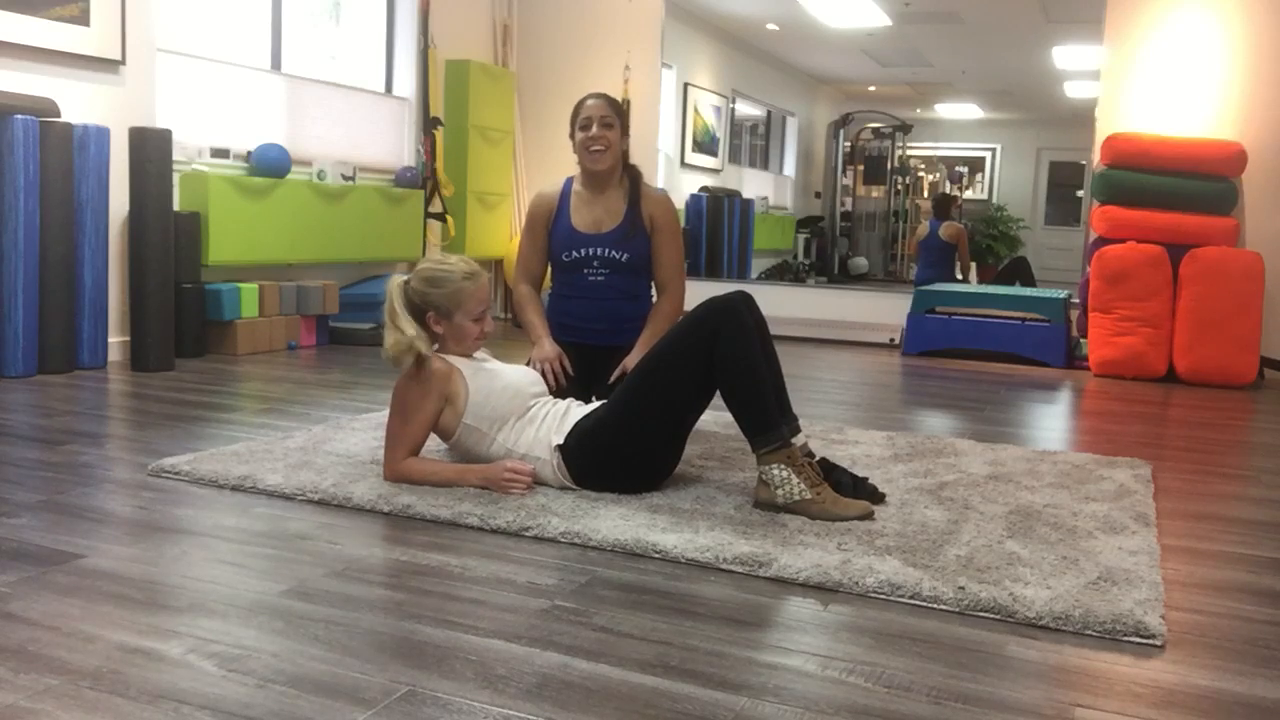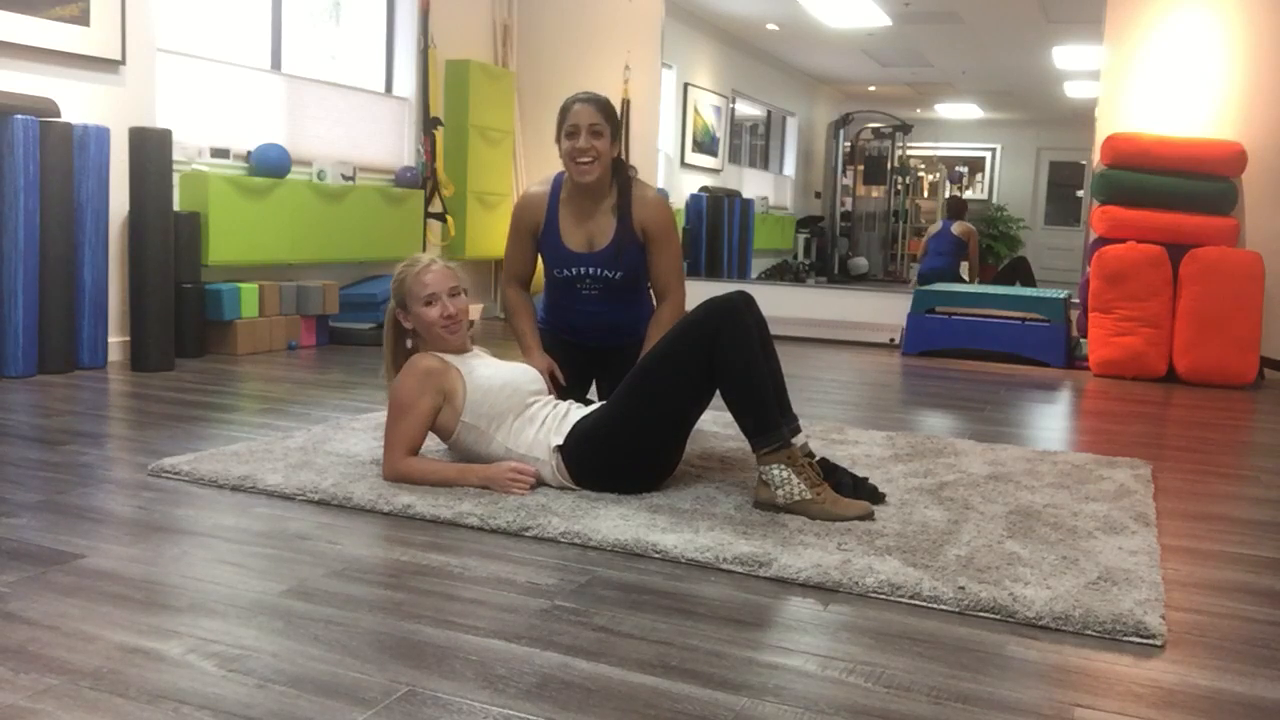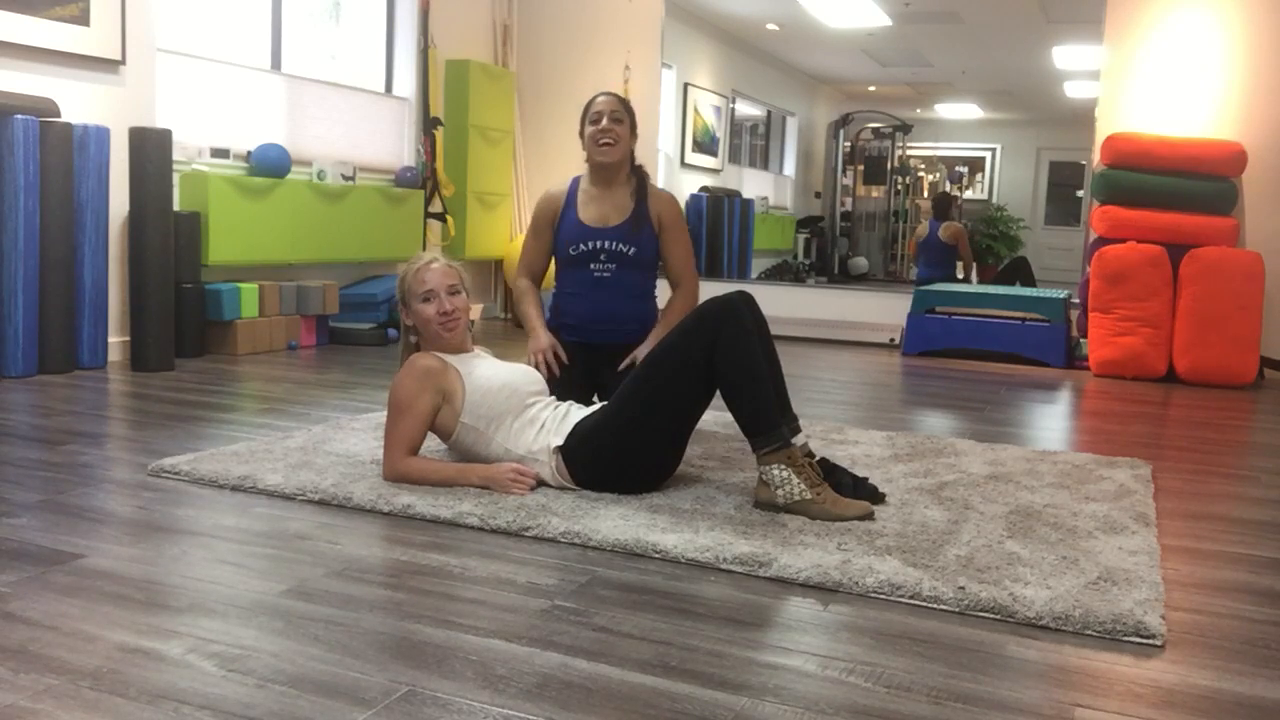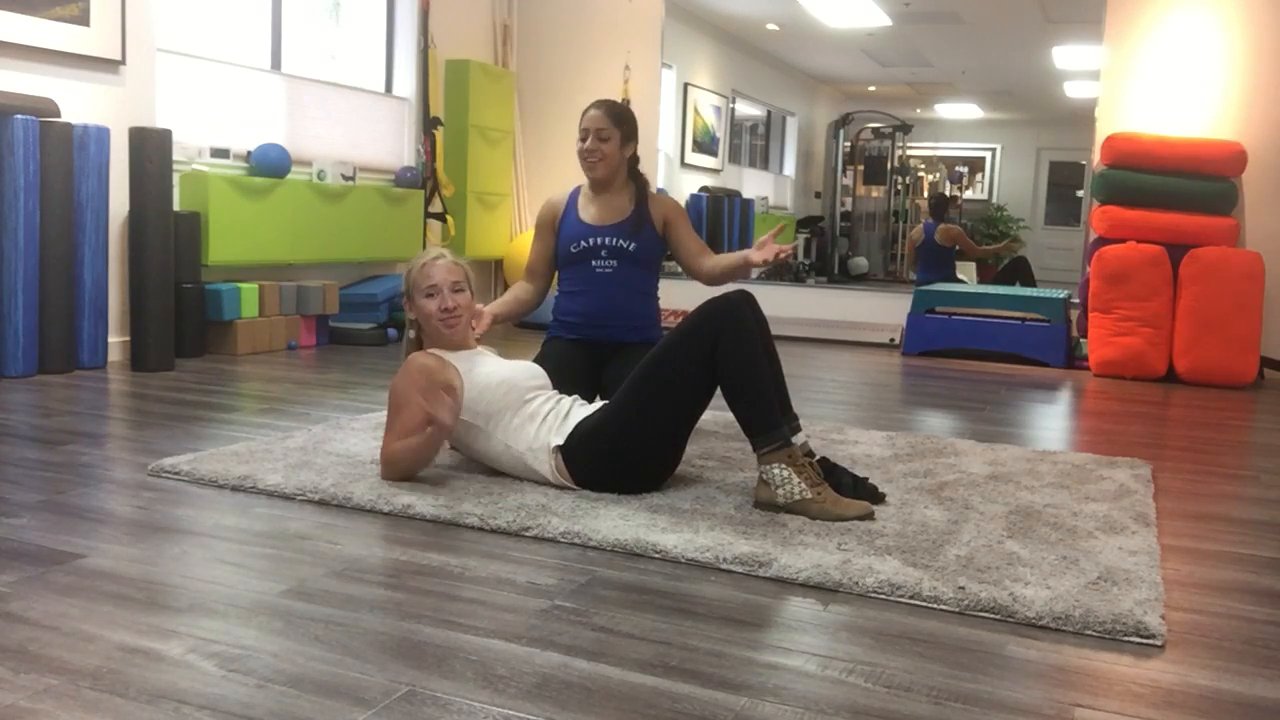
dt=0.7s
person 1, frame 1
left shoulder: (473, 359)
right shoulder: (429, 375)
right elbow: (397, 465)
right wrist: (483, 474)
left hip: (600, 438)
right hip: (592, 457)
left knee: (734, 309)
right knee: (721, 320)
left ankle: (793, 458)
right ankle: (783, 478)
person 1, frame 2
left shoulder: (475, 357)
right shoulder: (425, 372)
right elbow: (396, 465)
right wrist: (484, 474)
left hip: (599, 439)
right hip: (590, 457)
left knee: (735, 307)
right knee: (721, 319)
left ankle: (793, 458)
right ankle: (782, 477)
person 1, frame 3
left shoulder: (479, 357)
right shoulder: (424, 372)
right elbow: (396, 465)
right wrist: (485, 473)
left hip: (599, 440)
right hip: (590, 458)
left knee: (734, 308)
right knee: (721, 318)
left ankle: (793, 459)
right ankle: (783, 477)
person 1, frame 4
left shoulder: (480, 355)
right shoulder: (425, 370)
right elbow: (392, 464)
right wrist: (439, 431)
left hip: (601, 439)
right hip: (591, 457)
left knee: (737, 306)
right knee: (724, 318)
left ankle: (792, 459)
right ankle: (783, 477)
person 2, frame 1
left shoulder: (654, 205)
right shoulder: (548, 203)
left elbow: (671, 292)
right elbow: (525, 284)
left wrist: (642, 352)
right wrist: (542, 341)
left hip: (627, 351)
right hip: (563, 348)
person 2, frame 2
left shoulder: (649, 207)
right shoulder: (534, 204)
left elbow: (670, 298)
right elbow: (514, 285)
right wrist: (533, 353)
left hip: (630, 344)
right hip: (559, 340)
person 2, frame 3
left shoulder: (659, 205)
right shoulder: (555, 202)
left elbow: (685, 286)
right elbow: (526, 277)
left wrist: (657, 344)
right wrist: (536, 332)
left hip: (631, 349)
right hip: (567, 345)
person 2, frame 4
left shoulder: (660, 209)
right shoulder: (557, 209)
left elbow: (704, 266)
right elbow: (532, 283)
left wrist: (747, 258)
right wrist: (492, 311)
left hip: (636, 346)
right hip: (569, 343)
